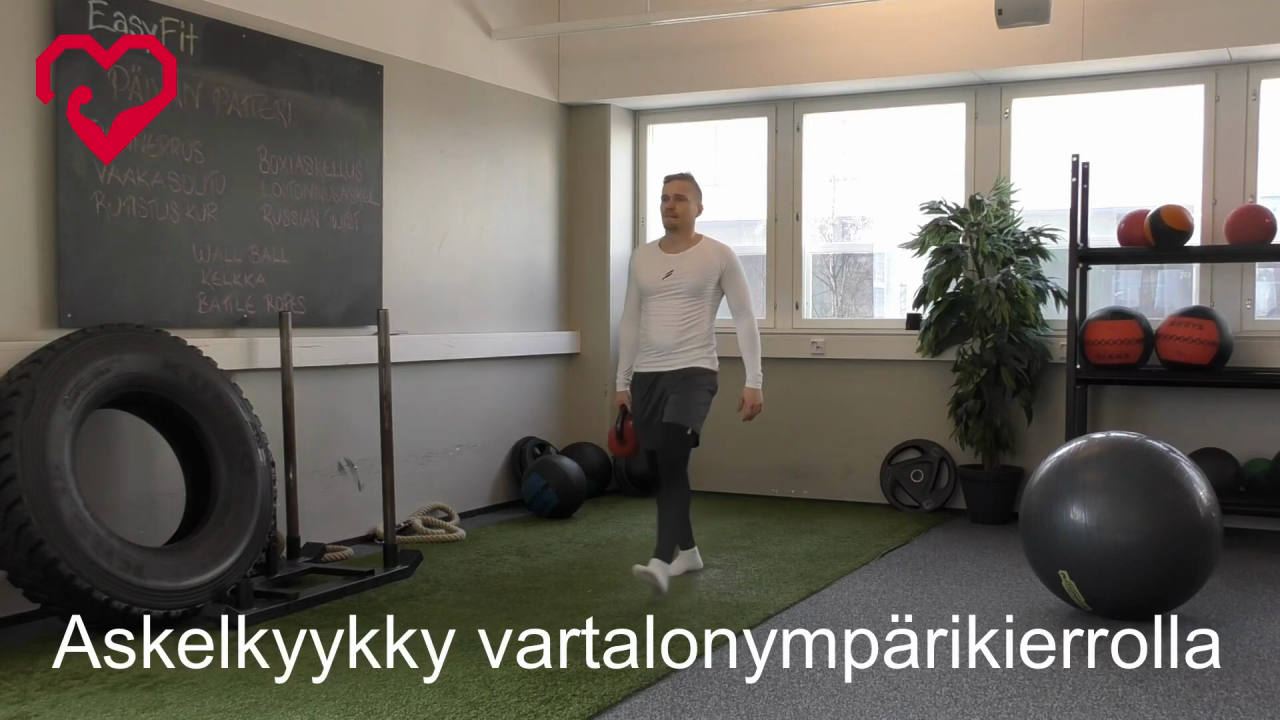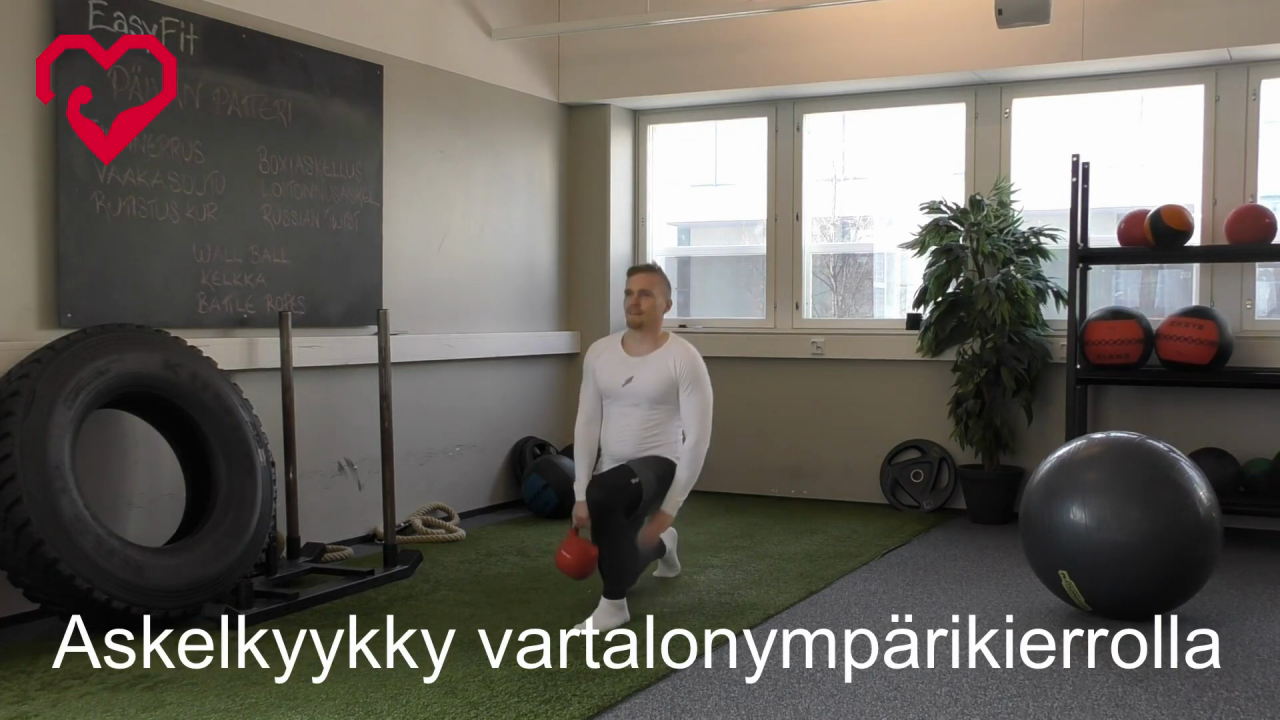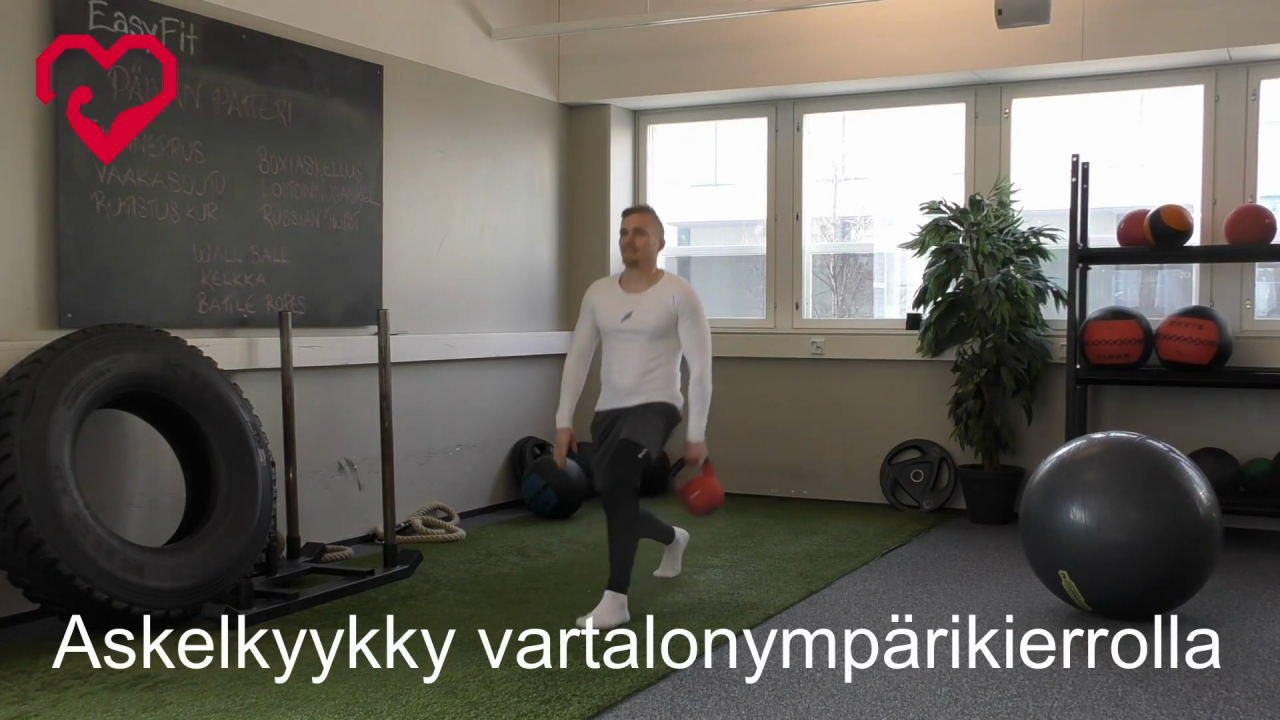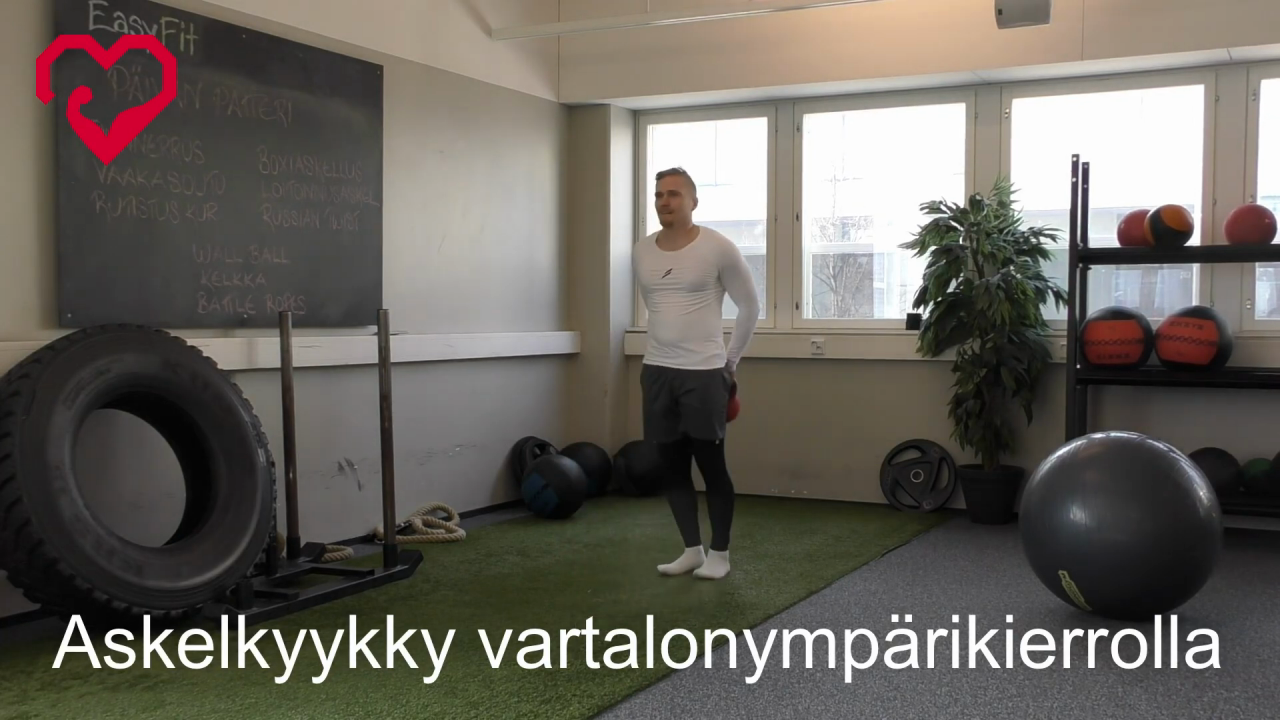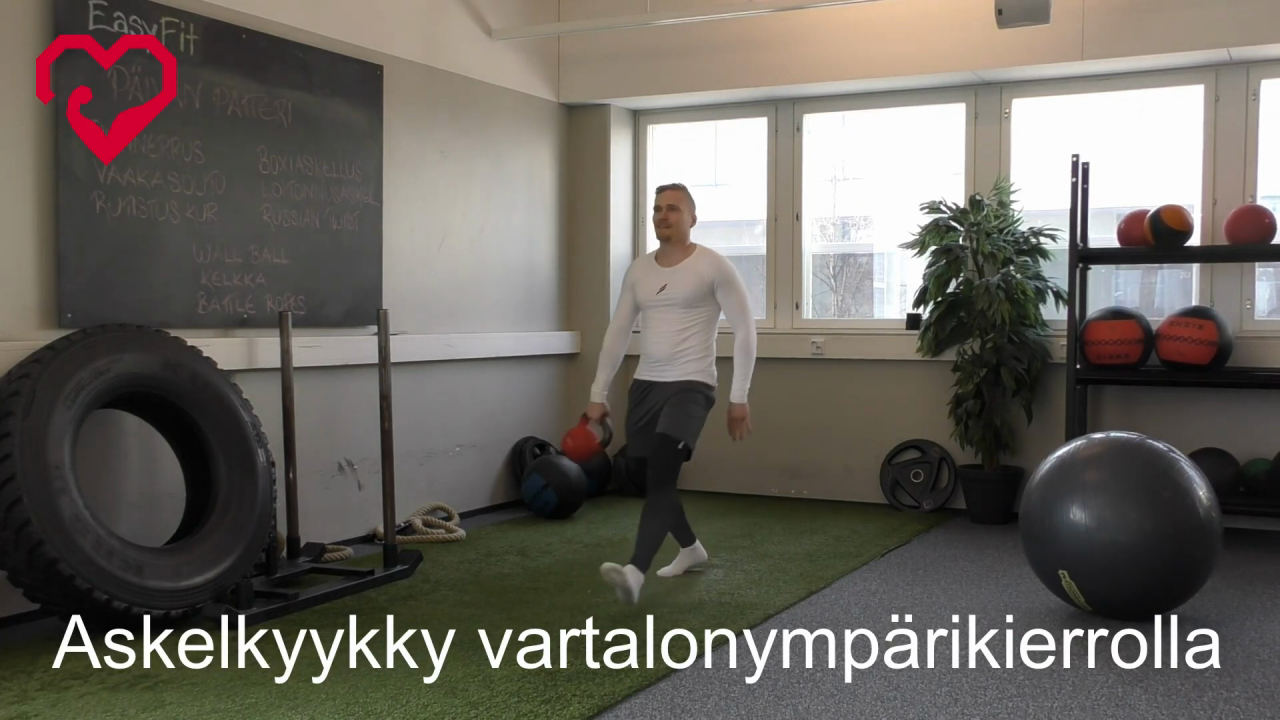
dt=0.7s
person 1, frame 1
left shoulder: (719, 256)
right shoulder: (641, 258)
left elbow: (745, 320)
right elbow: (630, 323)
left wrist: (754, 381)
right wrist: (622, 382)
left hip: (693, 373)
right hip: (647, 375)
left knee: (671, 465)
right knee: (662, 470)
left ankle: (660, 563)
right ankle: (687, 551)
person 1, frame 2
left shoulder: (684, 359)
right shoulder: (599, 353)
left elbow: (697, 436)
right elbow: (587, 424)
left wrist: (668, 509)
right wrist: (580, 494)
left hip: (657, 464)
right hip: (610, 469)
left knee: (604, 496)
left ankle: (613, 605)
right ankle: (662, 547)
person 1, frame 3
left shoulder: (680, 294)
right shoulder: (598, 293)
left elbow: (700, 367)
right elbow: (578, 358)
left wrist: (696, 435)
right wrist: (563, 421)
left hip: (655, 408)
right hip: (609, 412)
left knee: (618, 490)
right knee: (618, 506)
left ankle: (614, 600)
right ankle: (674, 537)
person 1, frame 4
left shoulder: (718, 248)
right shoulder: (641, 252)
left elbow: (749, 307)
left wrist: (730, 359)
left hip: (704, 372)
right hip: (657, 371)
left knee: (711, 466)
right knee: (672, 466)
left ankle: (719, 553)
right ankle: (692, 549)
person 1, frame 5
left shoulder: (713, 266)
right shoulder: (638, 270)
left elbow: (745, 332)
right elbow: (617, 332)
left wrist: (739, 398)
right wrist: (598, 394)
left hip: (690, 386)
right hip: (645, 384)
left knee: (659, 476)
right knee: (651, 478)
left ankle: (634, 573)
right ankle: (690, 548)
